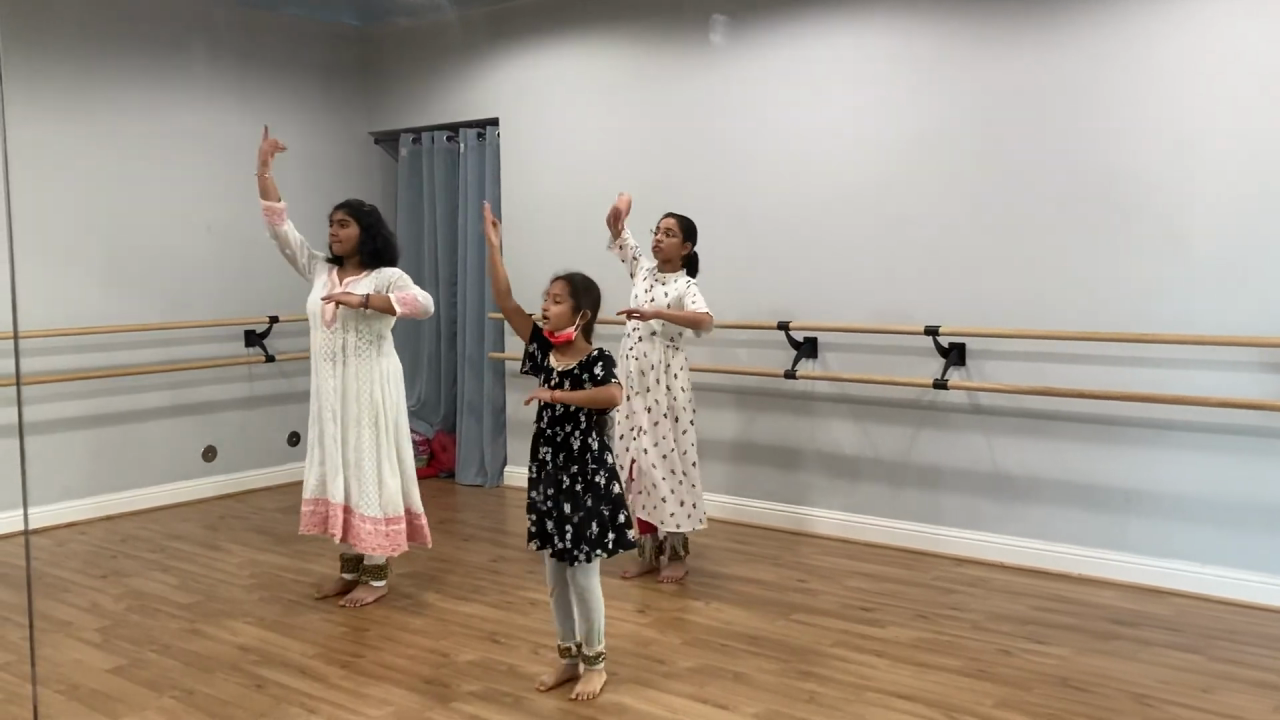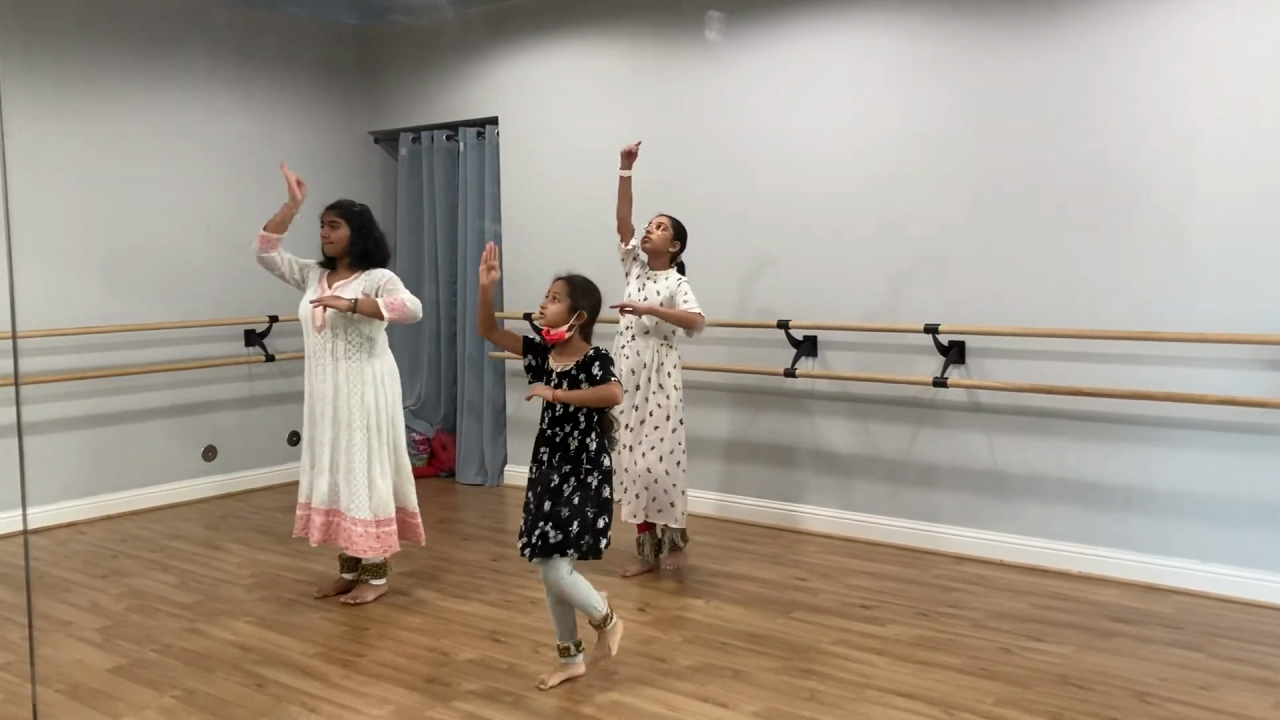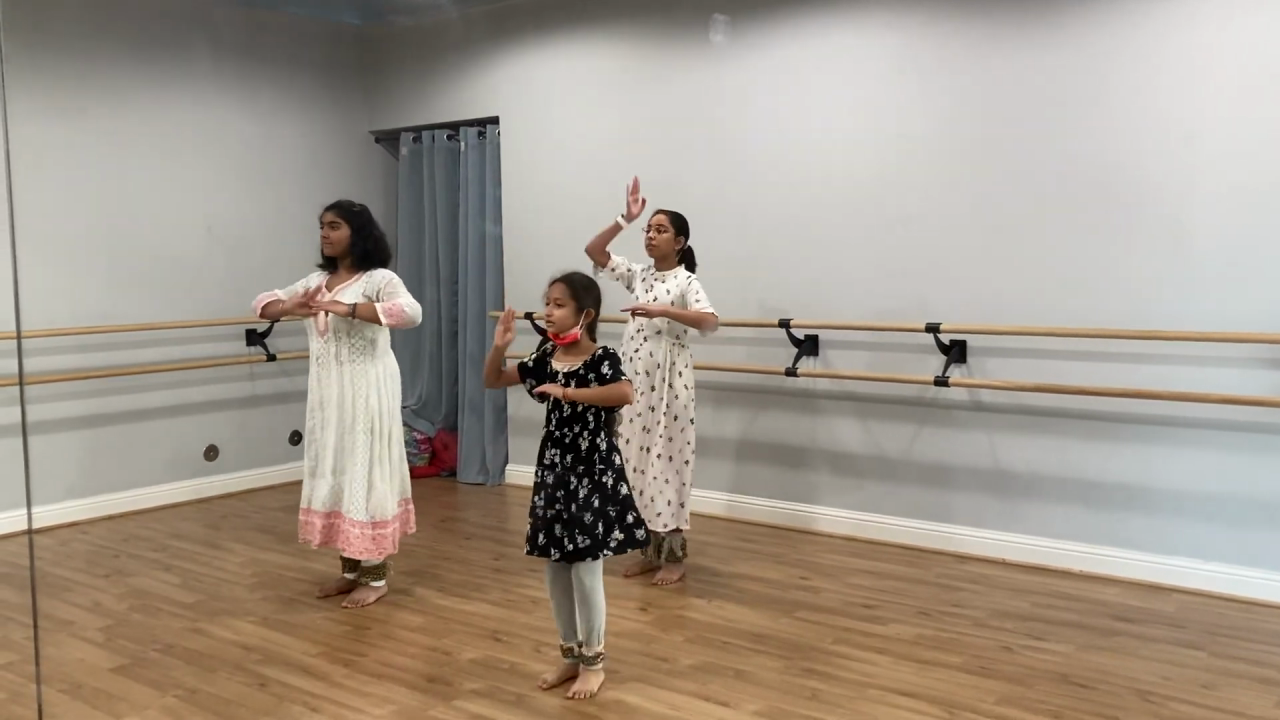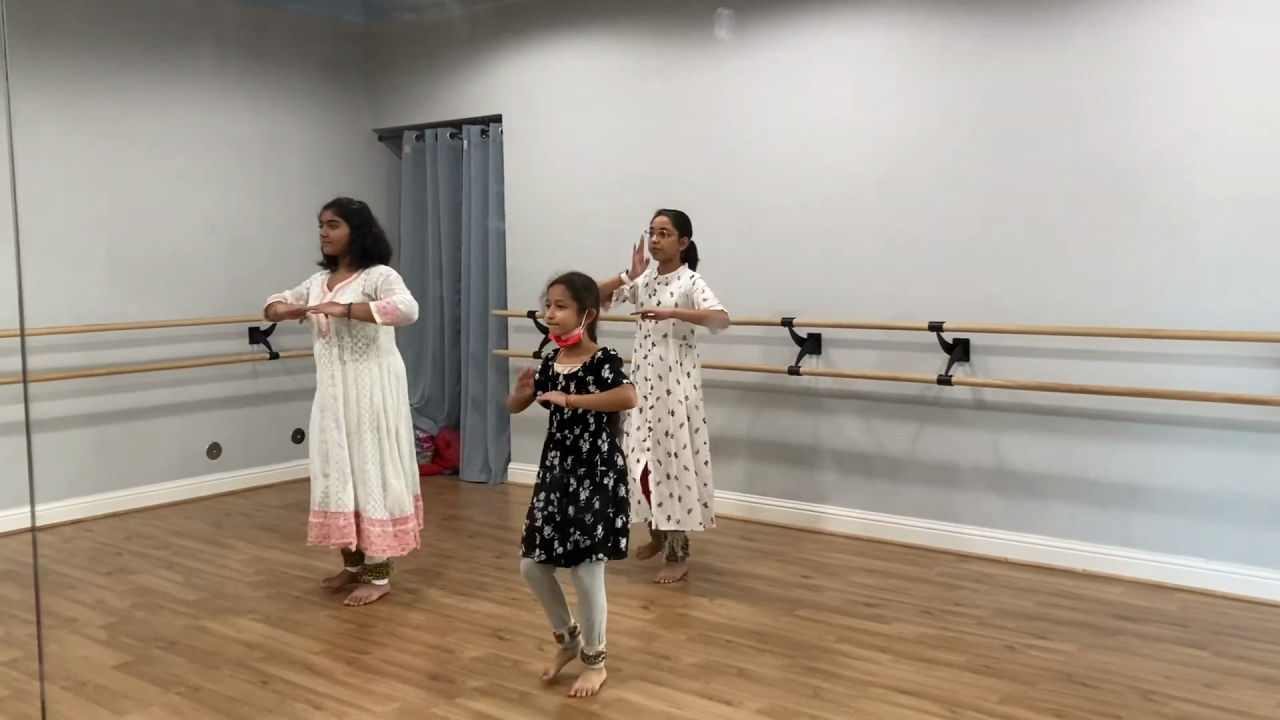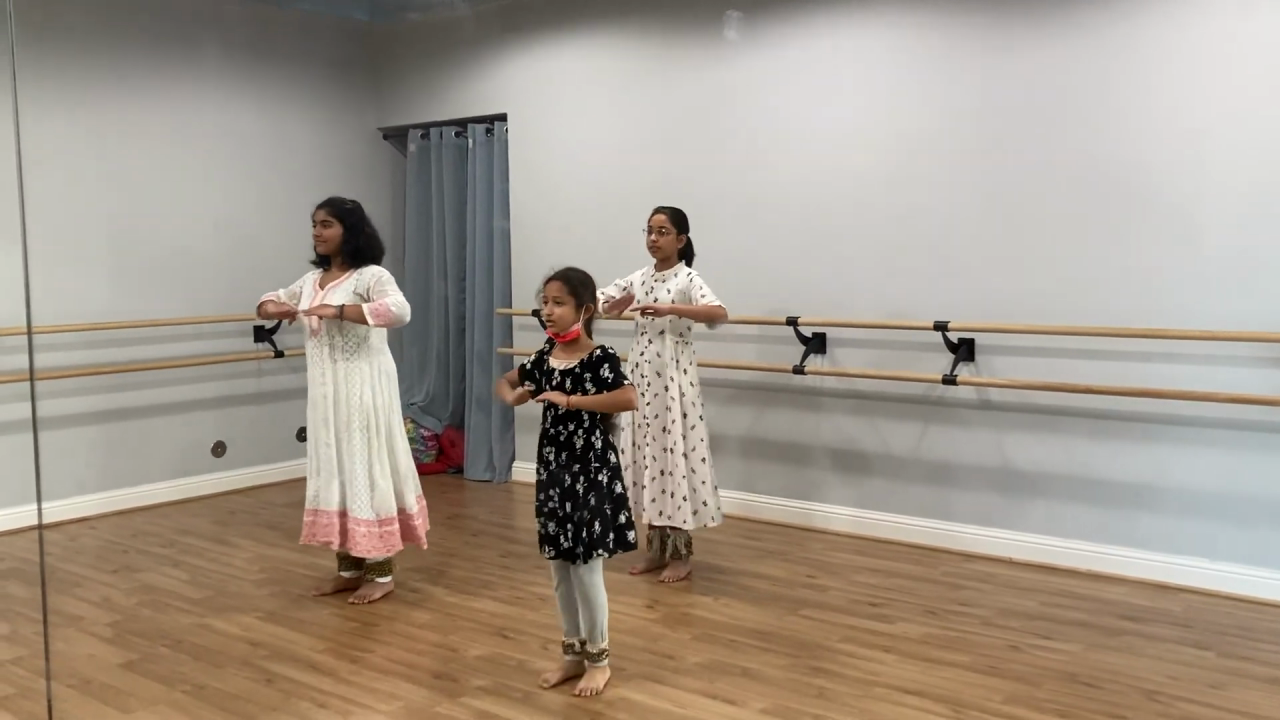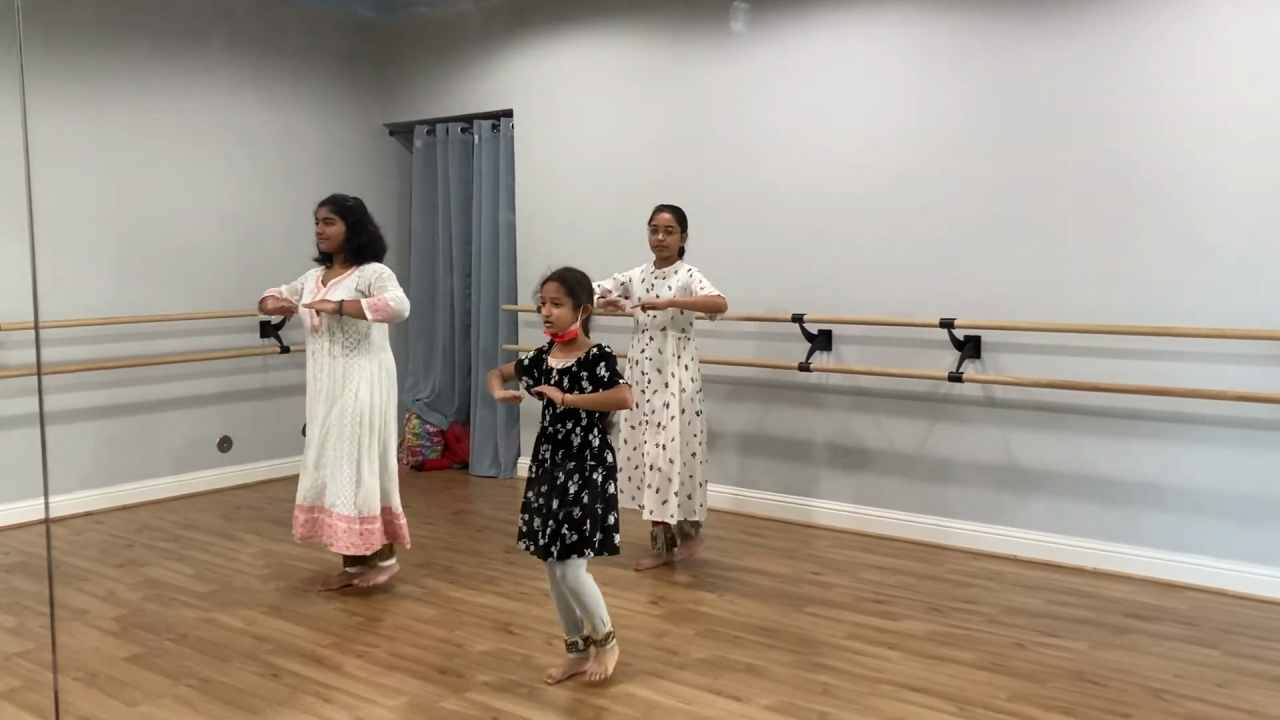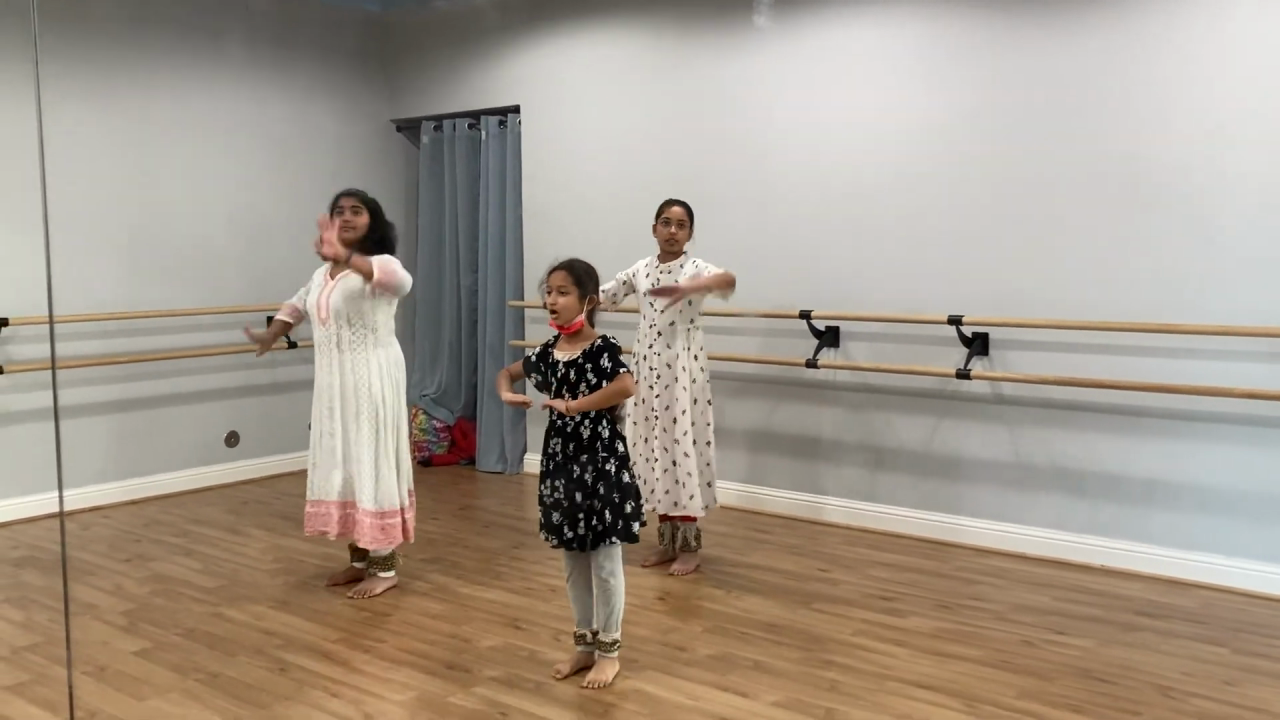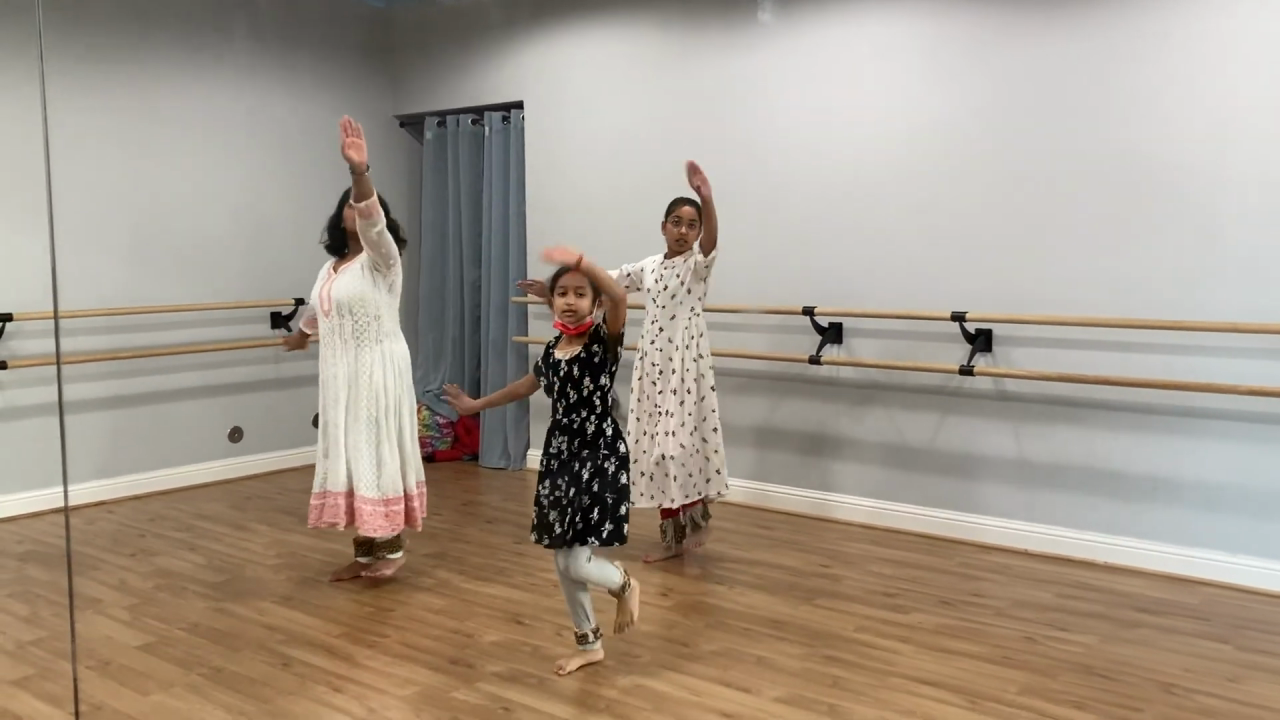
dt=0.4s
person 1, frame 1
left shoulder: (596, 360)
right shoulder: (541, 347)
left elbow: (614, 396)
right elbow: (504, 302)
left wrist: (556, 394)
right wrist: (493, 247)
left hip: (587, 475)
right hip: (548, 473)
left knee: (583, 572)
right knee: (556, 572)
left ankle: (594, 663)
right ankle: (570, 657)
person 1, frame 2
left shoulder: (595, 359)
right shoulder: (542, 352)
left elbow: (613, 394)
right elbow: (487, 331)
left wrist: (557, 394)
right wrist: (486, 287)
left hip: (583, 475)
right hip: (547, 470)
left knee: (557, 570)
right knee: (547, 568)
left ankle: (606, 619)
right ankle: (570, 657)
person 1, frame 3
left shoulder: (602, 359)
right shoulder: (544, 358)
left elbow: (626, 393)
right elbow: (492, 381)
left wrist: (567, 392)
right wrist: (499, 348)
left hip: (593, 473)
right hip: (553, 470)
left knee: (585, 572)
right knee: (556, 569)
left ankle: (593, 663)
right ankle: (571, 656)
person 1, frame 4
left shoulder: (603, 361)
right shoulder: (550, 362)
left elbow: (628, 397)
right elbow: (515, 405)
left wrist: (570, 400)
right wrist: (521, 392)
left hip: (595, 474)
right hip: (556, 471)
left knee: (587, 572)
right knee: (533, 567)
left ankle: (595, 661)
right ankle: (567, 636)
person 1, frame 5
left shoulder: (600, 358)
right shoulder: (544, 356)
left elbow: (629, 399)
right elbow: (505, 380)
left wrist: (570, 400)
right wrist: (511, 396)
left hip: (591, 470)
right hip: (552, 467)
left knee: (586, 569)
right knee: (560, 568)
left ankle: (598, 659)
right ankle: (573, 653)
person 1, frame 6
left shoulder: (598, 358)
right shoulder: (541, 357)
left elbow: (625, 398)
right elbow: (497, 372)
left wrist: (567, 398)
right wrist: (499, 393)
left hip: (587, 469)
right hip: (548, 465)
left knee: (570, 569)
right knee: (553, 568)
left ankle: (604, 638)
right ankle: (577, 651)
person 1, frame 7
left shoulder: (603, 348)
right shoulder: (548, 349)
left elbow: (626, 388)
right elbow: (507, 372)
left wrist: (575, 407)
right wrist: (507, 394)
left hip: (601, 460)
right hip: (559, 459)
left knee: (604, 561)
right knee: (574, 559)
left ankle: (608, 651)
right ankle: (585, 644)
person 1, frame 8
left shoulder: (603, 343)
right shoulder: (553, 348)
left elbow: (618, 298)
right elbow: (529, 383)
left wrist: (579, 265)
right wrist: (478, 404)
left hip: (599, 457)
right hip: (560, 455)
left knee: (576, 561)
right knee: (563, 560)
left ankle: (623, 585)
right ankle: (589, 641)
person 2, frame 1
left shoulder: (387, 277)
right shoulder: (318, 270)
left elbow: (424, 304)
right elbow: (278, 226)
left wrist: (362, 301)
right wrist: (264, 166)
left hip: (370, 390)
right hip: (329, 391)
left knee: (371, 473)
right knee: (334, 474)
left ankle: (377, 577)
right ankle: (349, 570)
person 2, frame 2
left shoulder: (377, 277)
right shoulder: (313, 274)
left elbow: (410, 308)
right elbow: (266, 253)
left wrist: (350, 303)
right wrist: (291, 207)
left hip: (365, 391)
right hip: (325, 393)
left knee: (365, 474)
right knee: (333, 473)
left ankle: (375, 573)
right ankle: (348, 569)
person 2, frame 3
left shoulder: (380, 279)
right shoulder: (316, 281)
left elbow: (411, 312)
right elbow: (262, 303)
left wrist: (350, 308)
right wrist: (291, 307)
left hip: (367, 392)
right hip: (327, 393)
left knee: (365, 474)
right knee: (332, 473)
left ankle: (376, 576)
right ankle: (350, 569)
person 2, frame 4
left shoulder: (379, 276)
right shoulder: (318, 281)
left elbow: (407, 309)
right elbow: (274, 303)
left wrist: (345, 309)
right wrist: (286, 310)
left hip: (373, 389)
right hip: (333, 391)
left knee: (372, 469)
right knee: (335, 470)
left ankle: (378, 574)
right ankle: (353, 561)
person 2, frame 5
left shoulder: (371, 277)
right shoulder: (311, 280)
left elbow: (400, 310)
right elbow: (270, 301)
left wrist: (338, 311)
right wrist: (274, 308)
left hip: (364, 387)
right hip: (326, 391)
left knee: (367, 471)
right knee: (333, 472)
left ankle: (381, 572)
right ankle: (349, 568)
person 2, frame 6
left shoulder: (373, 273)
right shoulder: (314, 276)
left elbow: (398, 306)
right elbow: (272, 297)
left wrist: (338, 306)
right wrist: (275, 304)
left hip: (363, 386)
right hip: (326, 388)
left knee: (359, 468)
right knee: (330, 468)
left ankle: (382, 556)
right ankle: (353, 563)
person 2, frame 7
left shoulder: (378, 266)
right shoulder: (324, 274)
left elbow: (399, 281)
right elbow: (298, 306)
left wrist: (346, 255)
right wrist: (271, 334)
left hip: (372, 381)
right hip: (333, 384)
left knee: (372, 464)
right knee: (340, 465)
left ankle: (385, 568)
right ankle: (360, 559)
person 2, frame 8
left shoulder: (382, 258)
right shoulder: (330, 267)
left elbow: (372, 220)
right elbow: (316, 311)
left wrist: (361, 171)
right wrist: (299, 335)
left hip: (377, 372)
right hip: (340, 375)
left knee: (374, 456)
right knee: (344, 458)
left ankle: (390, 546)
right ankle: (365, 552)
person 3, frame 1
left shoulder: (685, 286)
right shoulder: (641, 267)
left elbow: (705, 321)
right elbow: (615, 229)
left wrist: (657, 313)
right wrist: (620, 210)
left hip: (665, 381)
right hip: (632, 380)
left knee: (666, 461)
right knee: (636, 464)
left ankle: (676, 555)
right ankle: (649, 551)
person 3, frame 2
left shoulder: (676, 284)
right shoulder: (634, 269)
left elbow: (697, 323)
right elbow: (622, 221)
left wrist: (650, 310)
right wrist: (626, 172)
left hip: (659, 380)
right hip: (627, 380)
left knee: (659, 461)
right knee: (633, 463)
left ankle: (673, 543)
right ankle: (647, 550)
person 3, frame 3
left shoulder: (686, 281)
right shoulder: (637, 274)
left elbow: (710, 322)
right elbow: (592, 251)
left wrist: (663, 311)
right wrist: (625, 220)
left hip: (668, 381)
right hip: (635, 381)
left knee: (665, 460)
right knee: (639, 461)
left ankle: (674, 555)
right ankle: (651, 550)
person 3, frame 4
left shoulder: (691, 282)
right shoulder: (643, 280)
left elbow: (721, 319)
left wrist: (672, 312)
right wrist: (627, 277)
left hip: (676, 382)
right hip: (643, 381)
left knee: (674, 460)
right knee: (640, 462)
left ankle: (676, 555)
right ankle: (657, 529)
person 3, frame 5
left shoulder: (688, 279)
right shoulder: (638, 279)
left elbow: (719, 313)
right elbow: (595, 300)
left wrist: (670, 309)
right wrist: (610, 307)
left hip: (674, 379)
right hip: (641, 379)
left knee: (676, 459)
right knee: (647, 460)
left ankle: (680, 555)
right ankle: (657, 549)
person 3, frame 6
left shoulder: (688, 276)
right shoulder: (636, 276)
left elbow: (719, 304)
right elbow: (588, 292)
left wrist: (668, 301)
right wrist: (603, 301)
left hip: (676, 377)
right hip: (642, 377)
left knee: (673, 456)
right knee: (648, 457)
left ankle: (689, 530)
right ankle: (661, 544)
person 3, frame 7
left shoulder: (694, 269)
right shoulder: (641, 270)
left elbow: (728, 280)
right elbow: (603, 297)
left wrist: (687, 287)
left hip: (684, 372)
right hip: (647, 371)
left knee: (682, 452)
right knee: (654, 452)
left ankle: (689, 546)
right ankle: (667, 541)
person 3, frame 8
left shoulder: (699, 263)
right shoulder: (647, 267)
left elbow: (711, 238)
left wrist: (707, 197)
right wrist: (552, 290)
left hip: (685, 368)
right hip: (650, 367)
left knee: (677, 445)
right knee: (656, 446)
left ankle: (696, 516)
right ankle: (672, 536)
